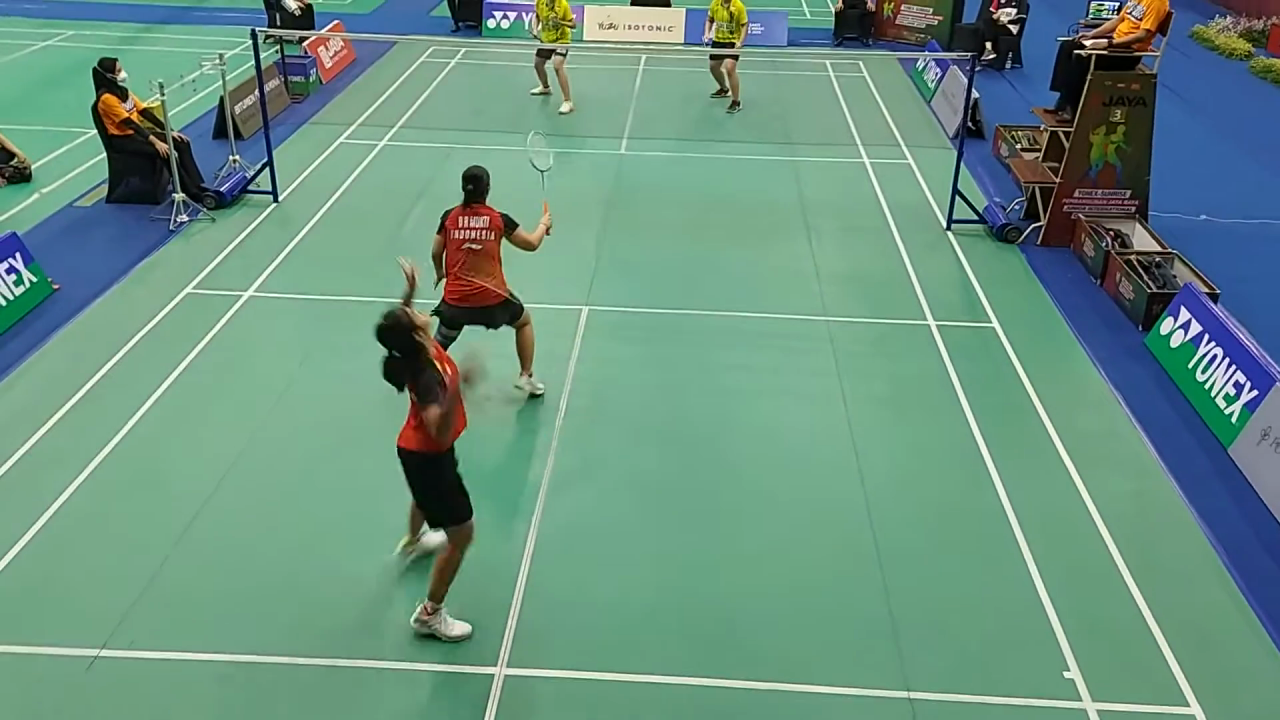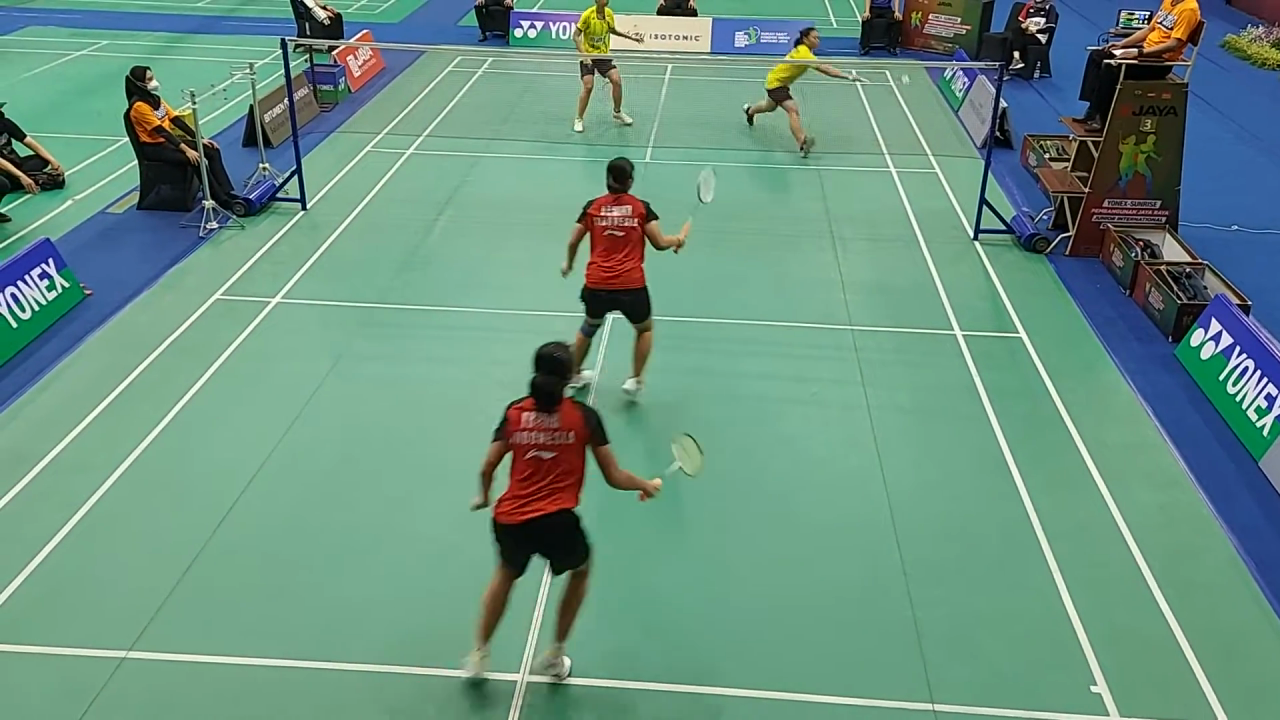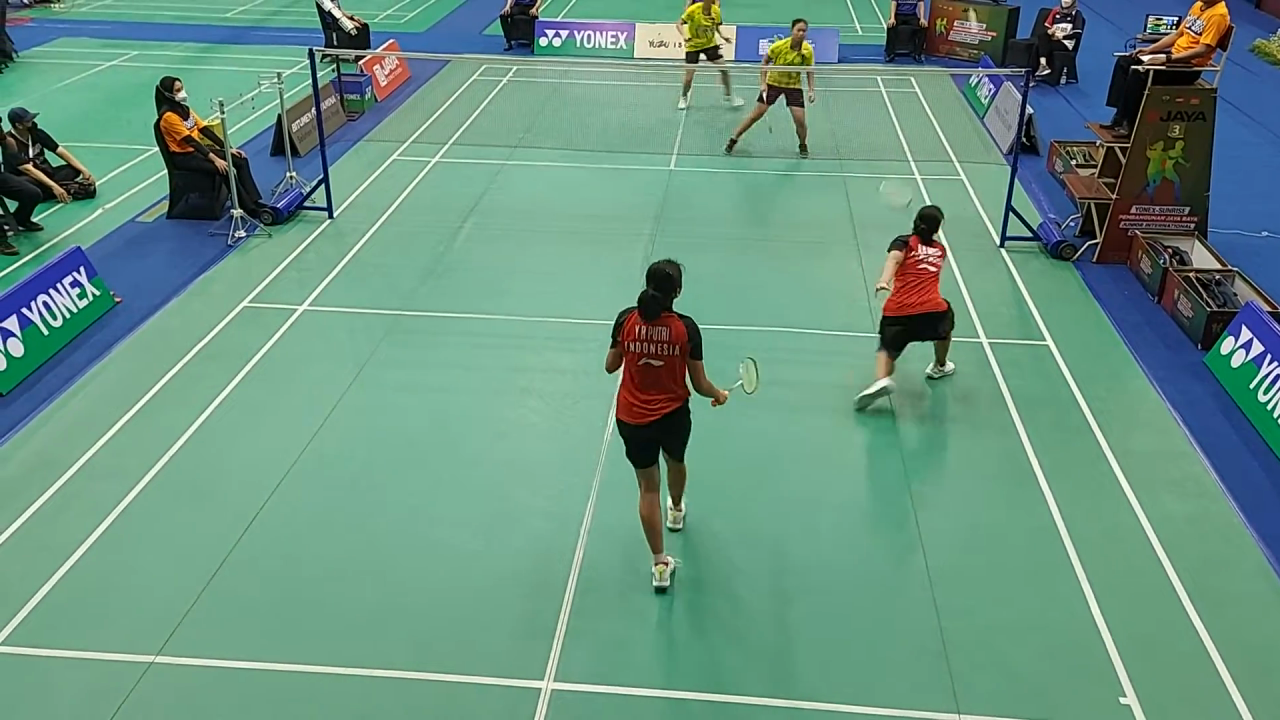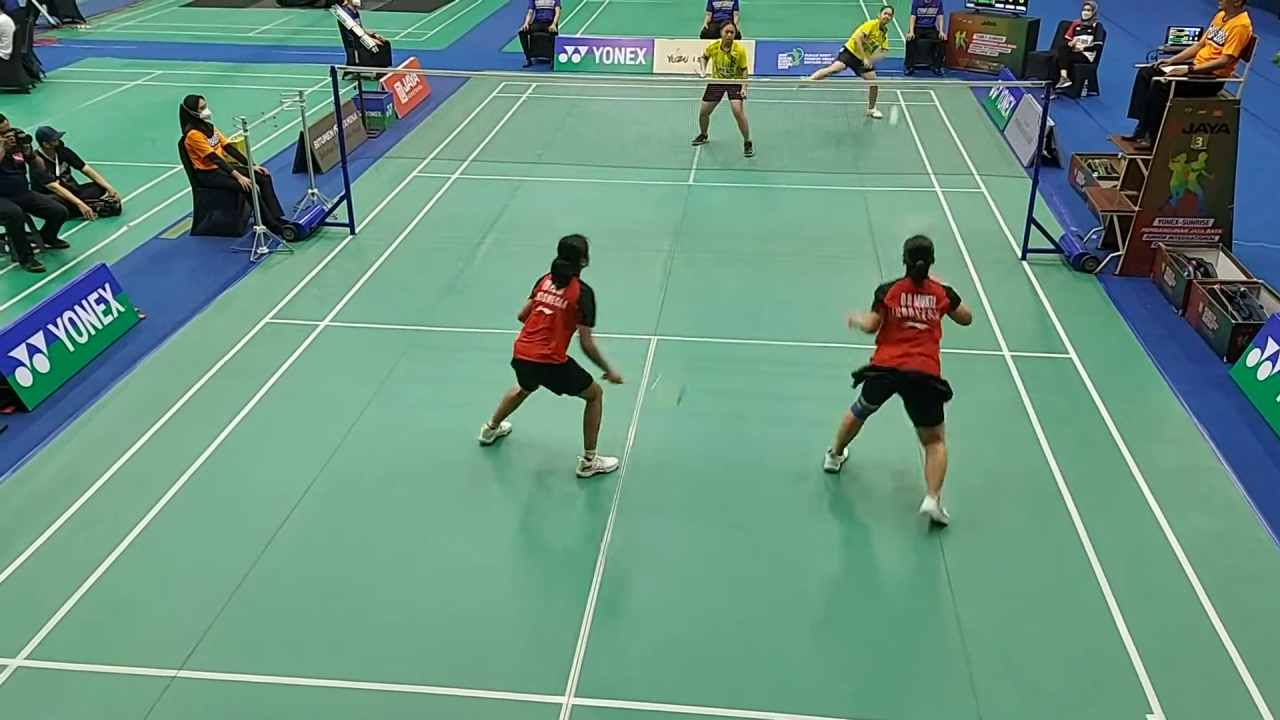
dt=1s
person 1, frame 1
left shoulder: (411, 350)
right shoulder: (426, 376)
left elbow: (410, 319)
right elbow: (439, 433)
left wrist: (409, 287)
right wrist: (452, 398)
left hip: (413, 449)
right hip: (429, 458)
left knee: (427, 502)
right knee: (461, 533)
left ankle: (412, 541)
right ankle: (429, 614)
person 1, frame 2
left shoulder: (514, 412)
right shoulder: (583, 416)
left elbow: (487, 468)
right elbow: (614, 478)
left wrist: (484, 496)
right wrist: (646, 485)
left hip: (508, 519)
right hip: (555, 520)
left knee: (506, 575)
right knee: (580, 571)
left ankle: (479, 655)
right ankle: (554, 656)
person 1, frame 3
left shoulder: (627, 319)
right shoulder: (686, 328)
left elbow: (610, 367)
right elbow: (700, 384)
right wrist: (719, 395)
left hip: (633, 416)
right hip: (674, 413)
left knee: (649, 488)
right knee: (675, 460)
left ankle: (660, 565)
right ankle: (676, 510)
person 1, frame 4
left shoulder: (545, 281)
right shoulder: (583, 292)
left elbow: (522, 316)
right elbow: (587, 344)
right wrist: (608, 370)
left hip: (521, 353)
right hip: (550, 362)
left knee: (526, 387)
right knee: (594, 395)
left ankle: (491, 428)
right ankle: (589, 461)
person 2, frame 1
left shoulder: (450, 217)
right shoulder: (499, 219)
left elbow: (436, 253)
right elbow: (531, 244)
left wrist: (440, 275)
right wrist: (544, 225)
left hip: (456, 297)
right hip: (492, 296)
left knee: (442, 342)
right knee: (524, 323)
right ankle: (527, 378)
person 2, frame 2
left shoulder: (592, 206)
right shoulder: (641, 207)
left elbow: (574, 241)
right elbow: (660, 243)
left wrist: (568, 263)
right wrist: (679, 239)
left hip: (596, 283)
right hip: (629, 284)
left knee: (589, 329)
right knee: (644, 330)
left ankle: (576, 375)
right ankle: (635, 380)
person 2, frame 3
left shoulder: (904, 242)
right shoulder: (939, 247)
left elbow: (893, 259)
left wrist: (883, 281)
left hip: (899, 313)
right hip: (934, 312)
left knee: (887, 350)
right knee: (943, 329)
left ankle: (881, 381)
right ankle: (939, 367)
person 2, frame 4
left shoulder: (889, 290)
right shoulder: (942, 292)
left elbow: (871, 326)
right elbow: (966, 318)
left wrist: (855, 320)
left hip: (886, 367)
right hip: (924, 374)
left knee: (859, 412)
right knee: (935, 441)
left ankle: (834, 455)
right ankle: (933, 501)
